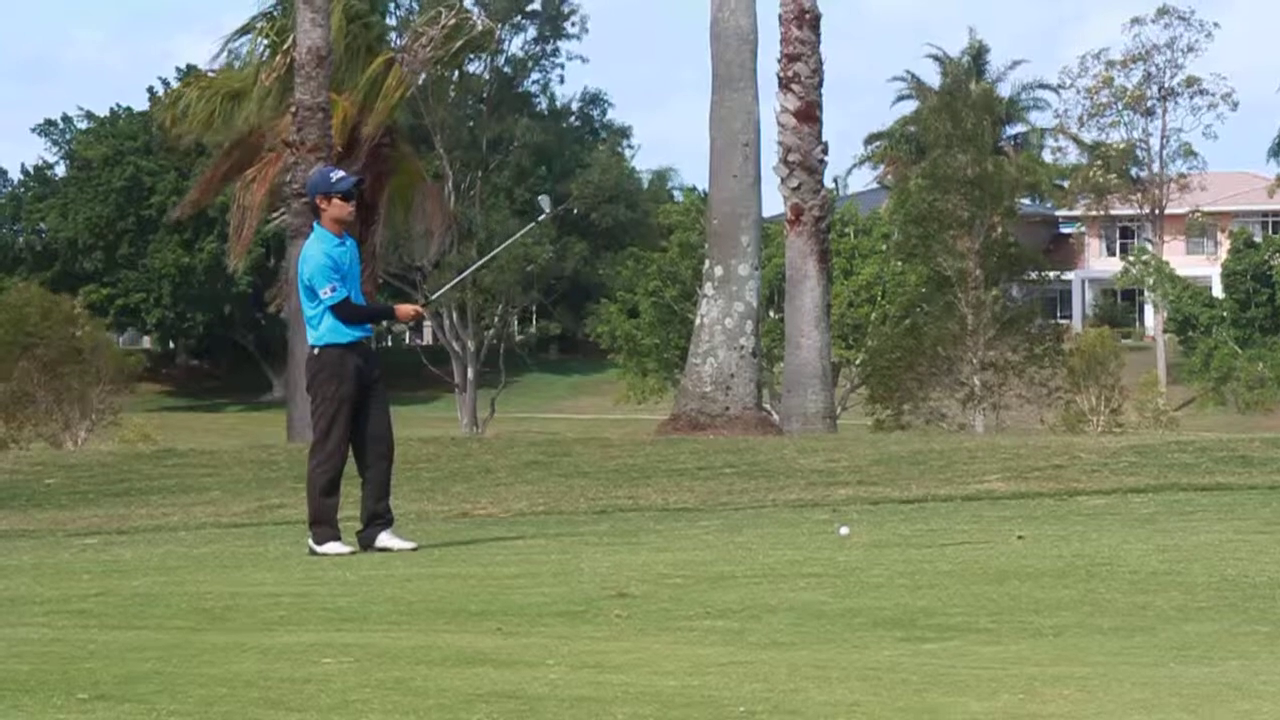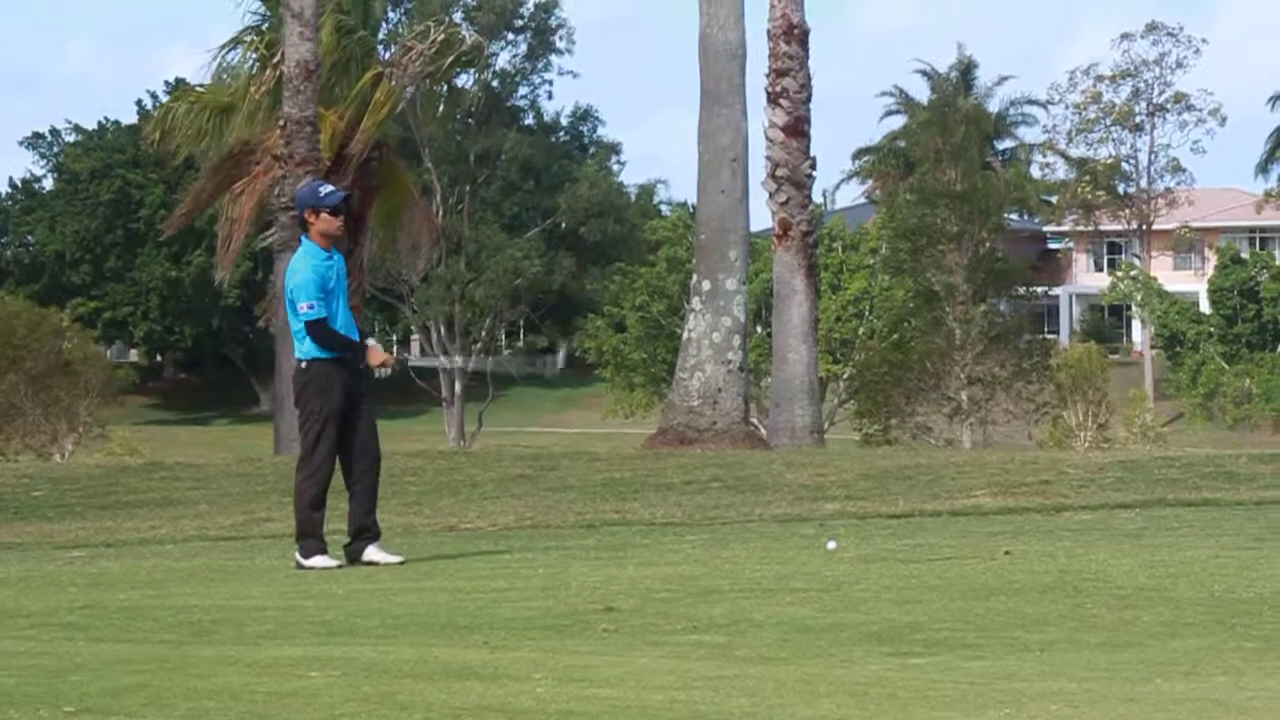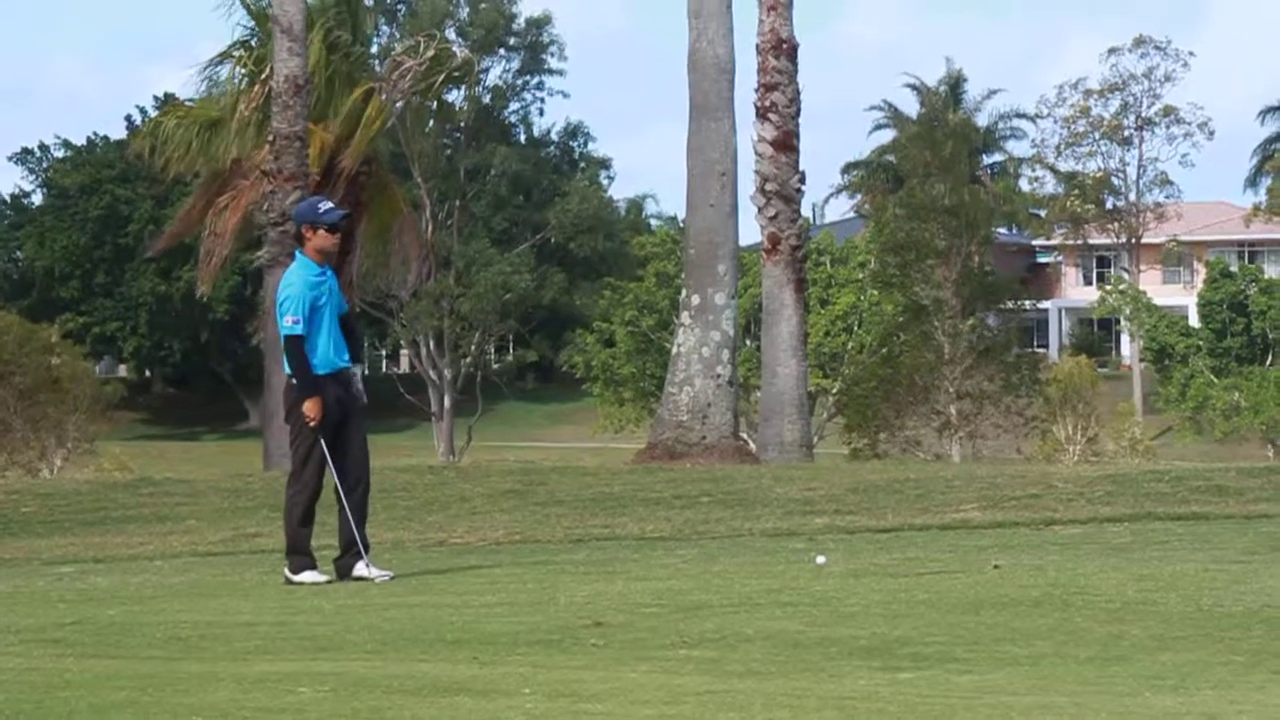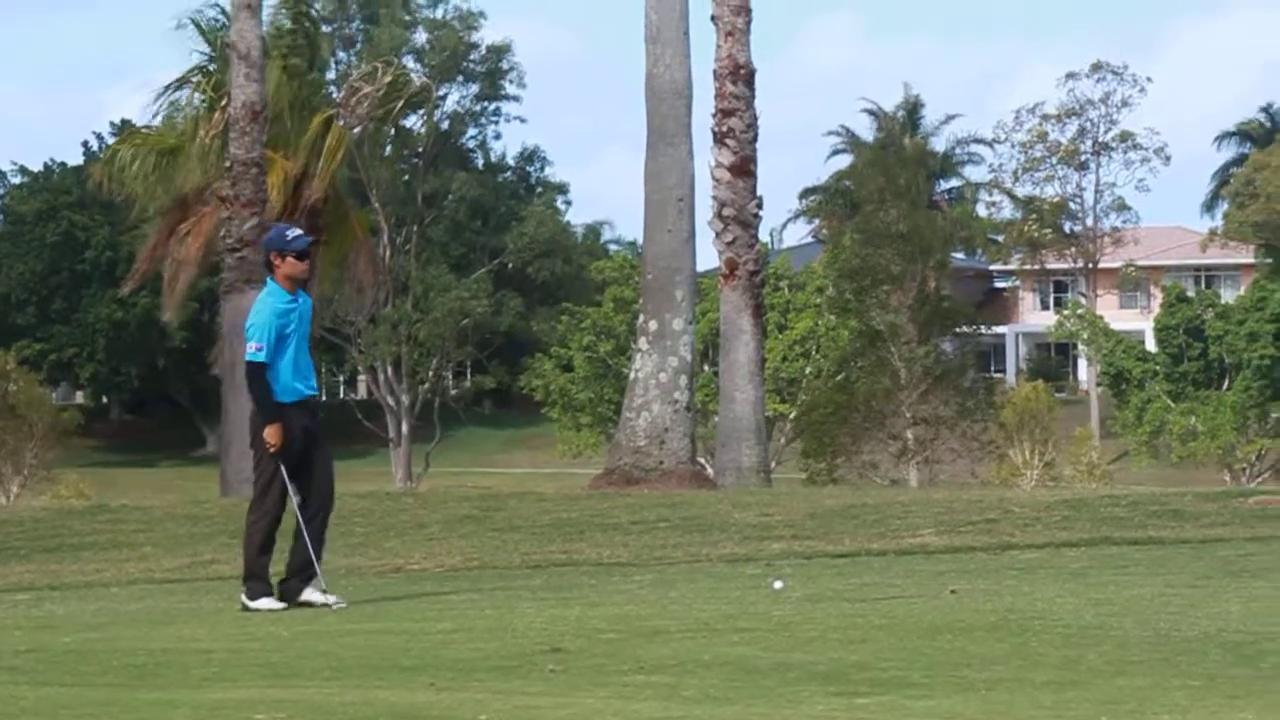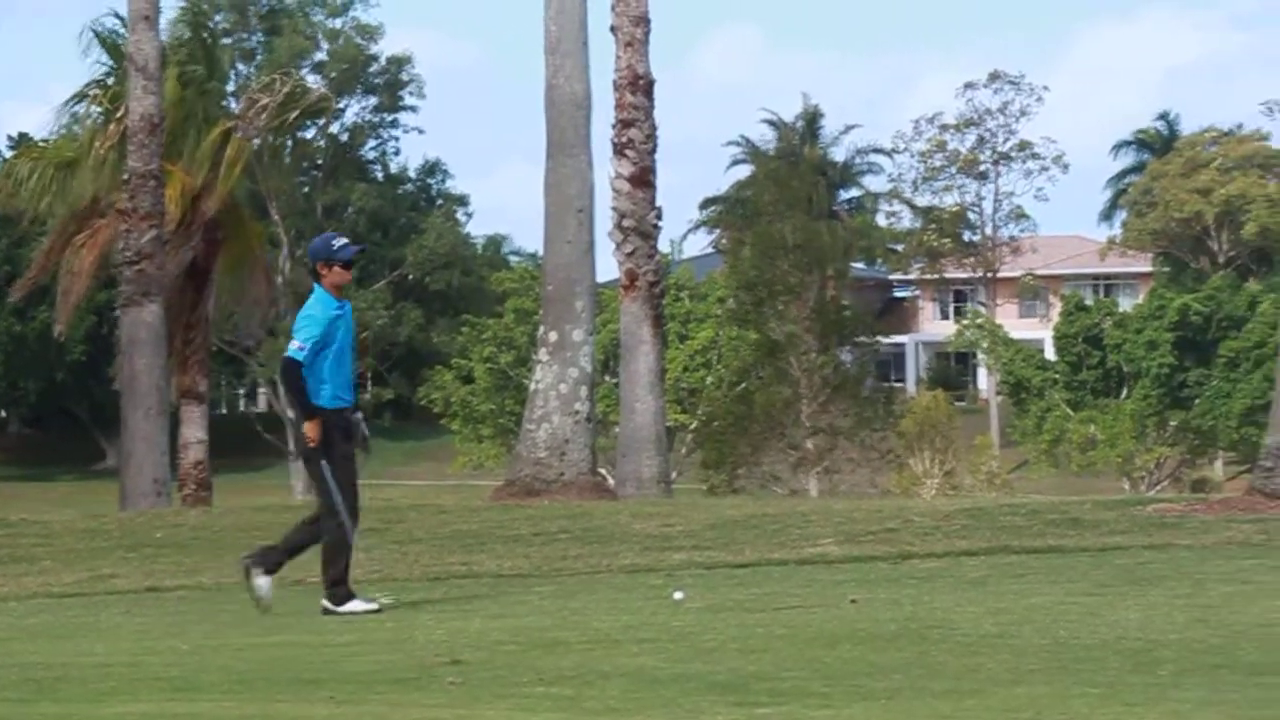
dt=1s
person 1, frame 1
left shoulder: (349, 244)
right shoulder: (318, 254)
right elbow: (344, 311)
left wrist: (389, 316)
right wrist: (393, 313)
left hip: (362, 352)
right hip: (332, 358)
left knee: (378, 444)
right knee: (330, 449)
left ankle: (376, 528)
right ankle: (322, 534)
person 1, frame 2
left shoulder: (336, 258)
right shoulder: (305, 268)
right elbow: (318, 330)
left wrist: (366, 346)
right wrist: (364, 350)
left hip: (349, 369)
right hip: (320, 372)
left knee: (365, 456)
right knee: (317, 462)
left ankle: (363, 541)
right ankle: (309, 548)
person 1, frame 3
left shoulder: (328, 274)
right shoulder: (297, 282)
right elbow: (292, 344)
left wrist: (355, 366)
right wrist: (310, 395)
left hip: (341, 383)
right hip: (311, 389)
left knee: (356, 472)
right knee: (307, 478)
left ankle: (352, 557)
right ankle: (298, 562)
person 1, frame 4
left shoulder: (303, 302)
right shoulder: (267, 309)
right elbow: (254, 371)
right wrist: (271, 422)
left hip: (305, 411)
right hip: (278, 416)
left knee: (319, 497)
right knee: (269, 506)
left ankle: (299, 583)
right ankle: (255, 589)
person 1, frame 5
left shoulder: (343, 309)
right shoulder: (317, 314)
right elbow: (290, 368)
left wrist: (354, 412)
right wrist: (308, 418)
left hip: (337, 420)
right hip: (323, 423)
left knee: (332, 511)
right knee: (342, 509)
left ankle: (266, 561)
right ankle: (338, 595)
